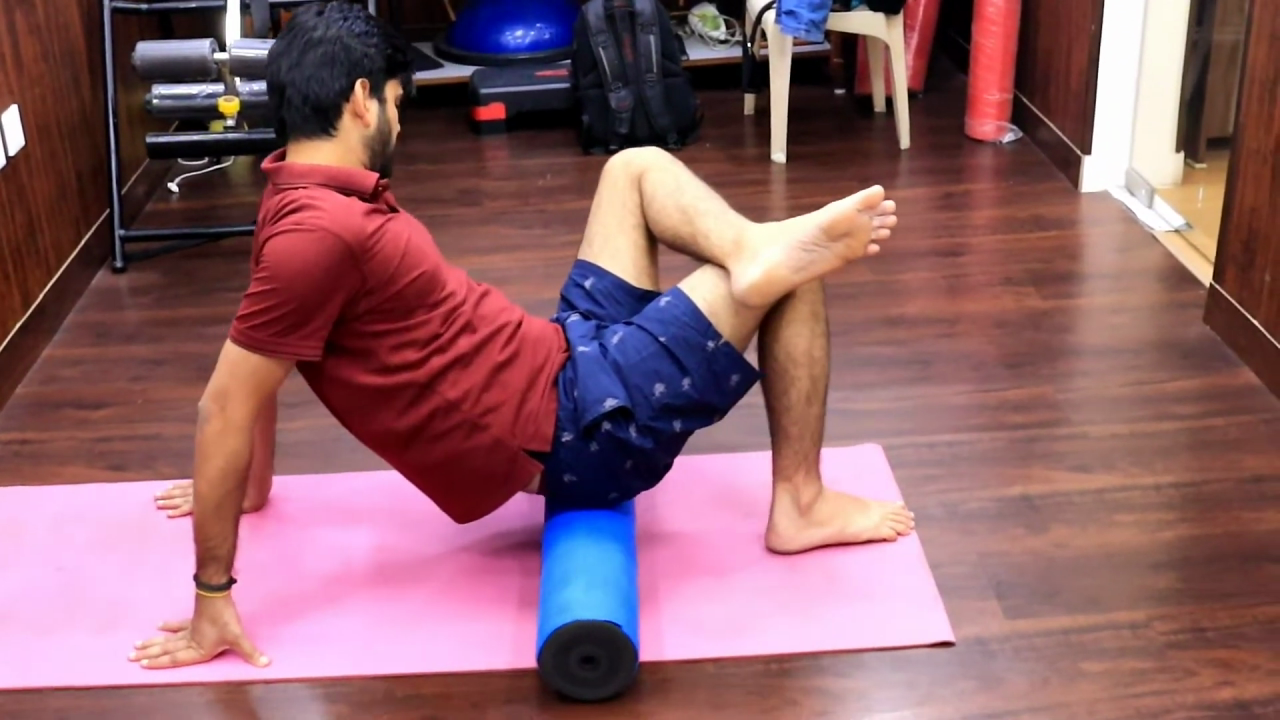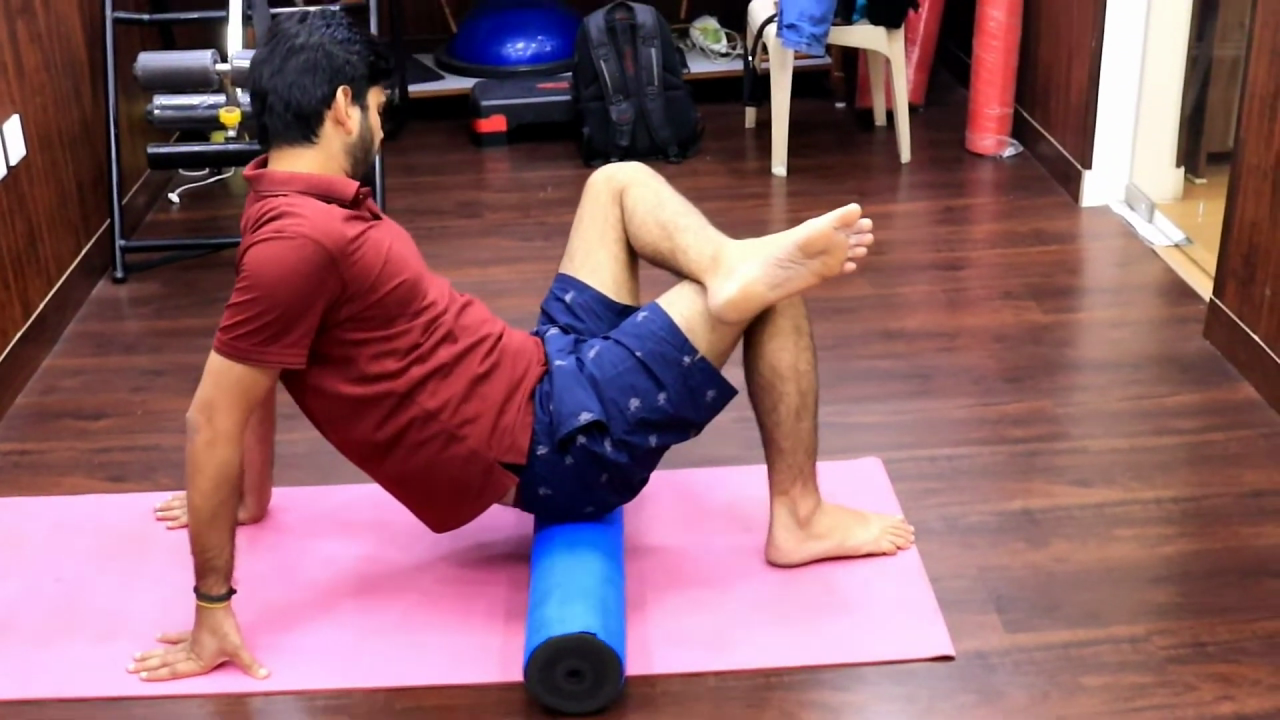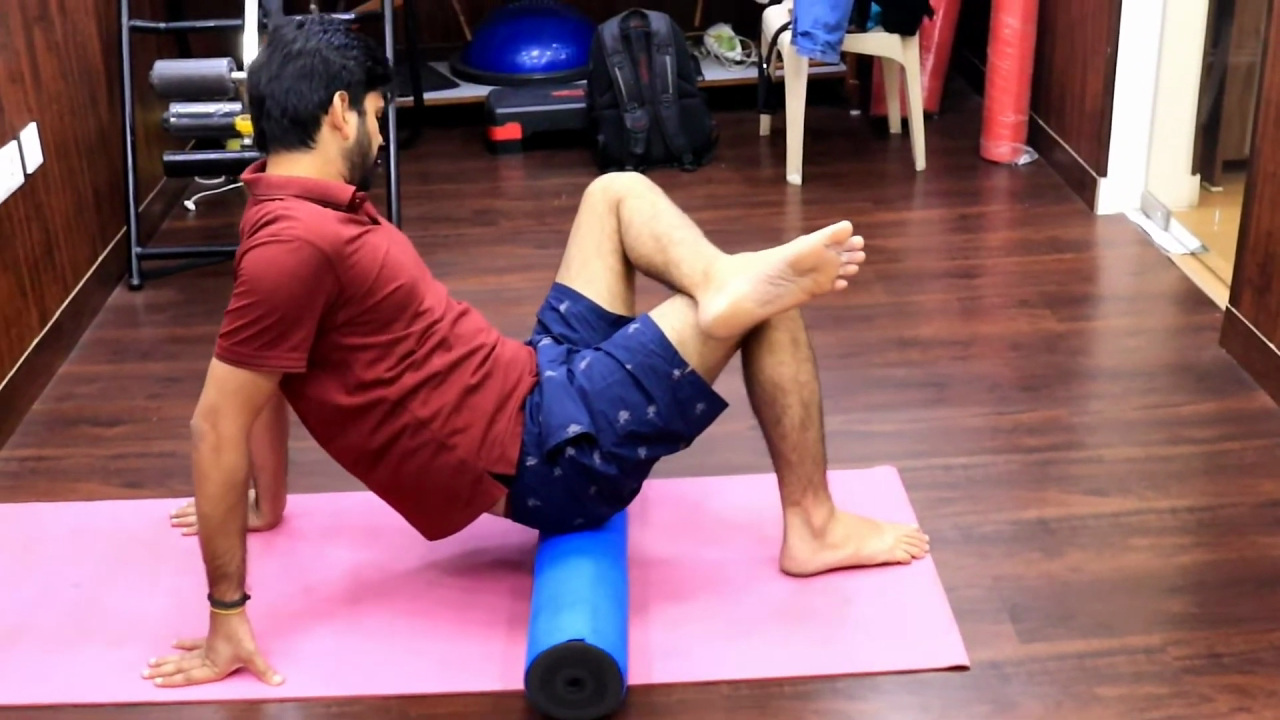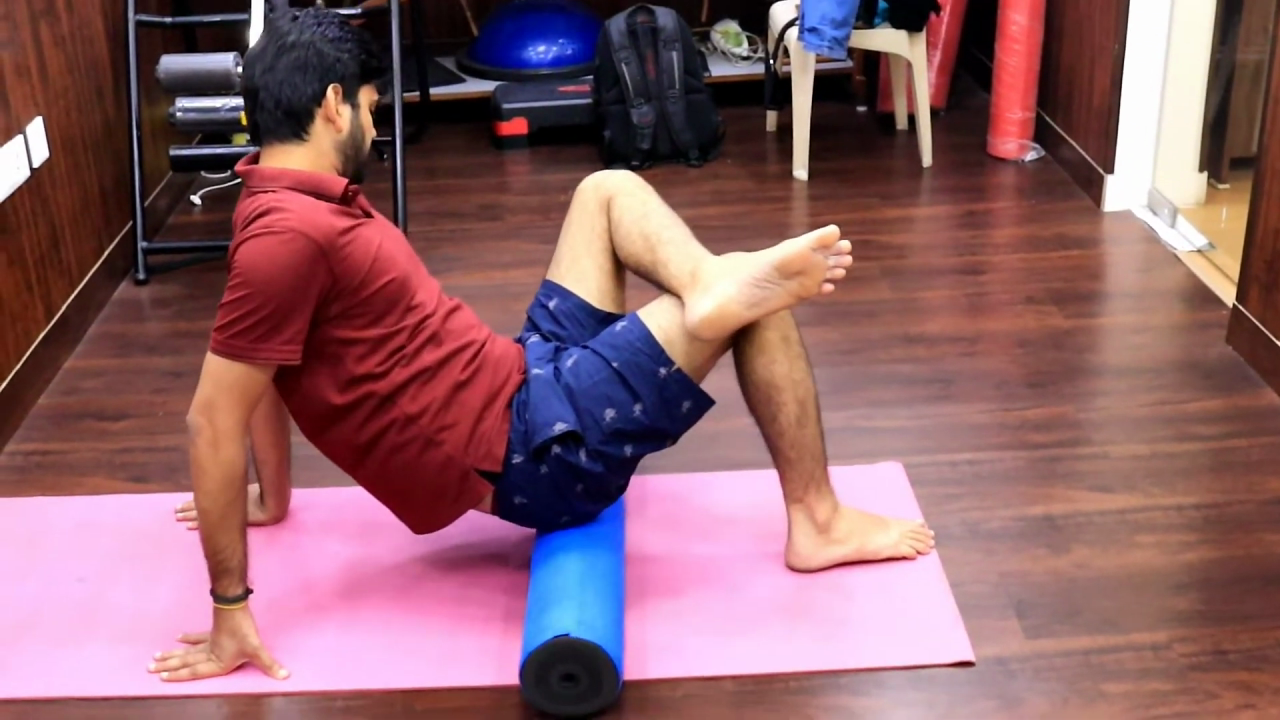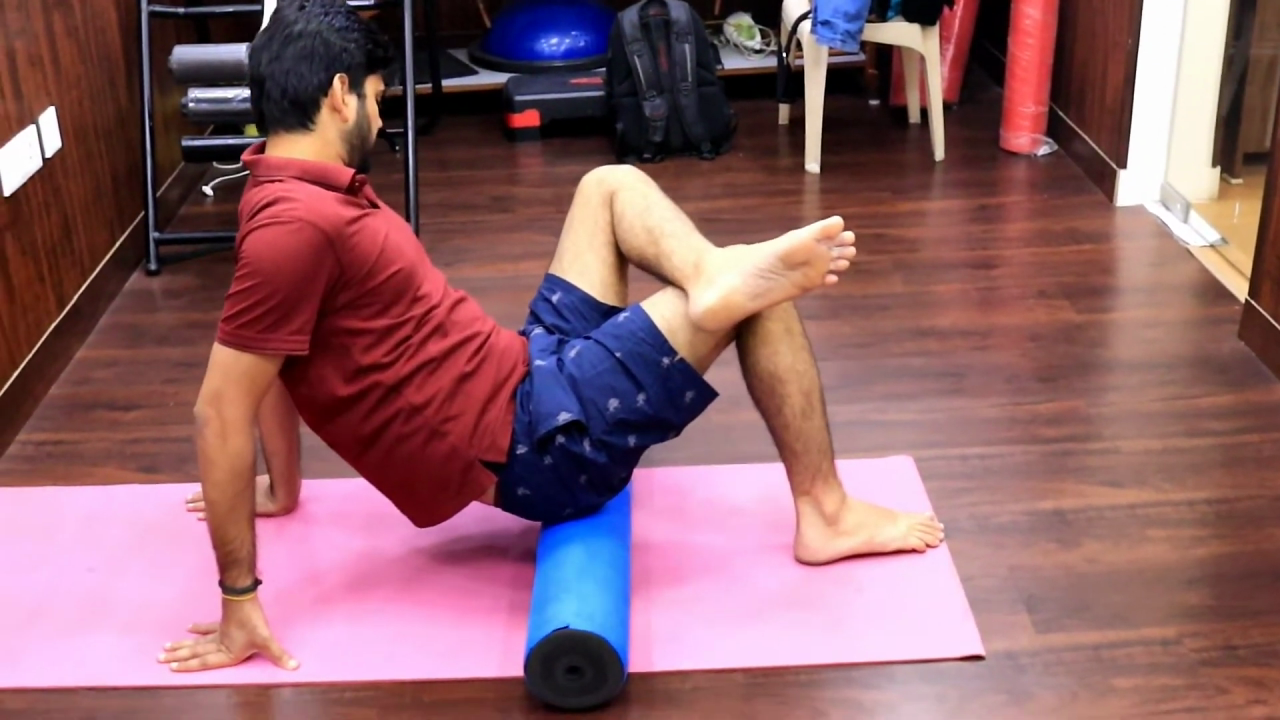
dt=0.2s
person 1, frame 1
left shoulder: (310, 197)
right shoulder: (320, 231)
left elbow: (257, 373)
right elbow: (224, 407)
left wrist: (255, 485)
right wrist: (213, 596)
right hip: (579, 426)
left knee: (637, 168)
right knee: (793, 277)
left ankle: (754, 250)
right ankle: (802, 504)
person 1, frame 2
left shoulder: (296, 203)
right shoulder: (301, 238)
left elbow: (253, 366)
right elbow: (213, 418)
left wrist: (253, 497)
right wrist: (213, 608)
left hip: (547, 370)
right hip: (554, 441)
left knee: (620, 183)
right knee: (774, 289)
left ankle: (729, 268)
right ankle: (801, 517)
person 1, frame 3
left shoulder: (298, 208)
right shoulder: (296, 243)
left elbow: (267, 377)
right elbow: (217, 425)
left wrist: (268, 503)
right wrist: (227, 615)
left hip: (540, 382)
right hip: (544, 452)
left knee: (618, 193)
right knee: (771, 305)
left ankle: (724, 284)
right ankle: (814, 525)
person 1, frame 4
left shoulder: (294, 202)
right shoulder: (290, 234)
left elbow: (268, 377)
right elbow: (213, 421)
left wrist: (273, 497)
right wrist: (229, 610)
left hip: (528, 381)
right hip: (532, 449)
left knee: (608, 191)
right knee: (755, 304)
left ankle: (708, 284)
right ankle: (818, 520)
person 1, frame 5
left shoulder: (299, 193)
right shoulder: (297, 224)
left elbow: (279, 365)
right elbow: (221, 412)
left wrist: (284, 489)
right wrist: (238, 601)
left hip: (530, 374)
right hip: (534, 441)
left knee: (612, 185)
right knee: (762, 297)
left ankle: (713, 277)
right ankle: (825, 512)
